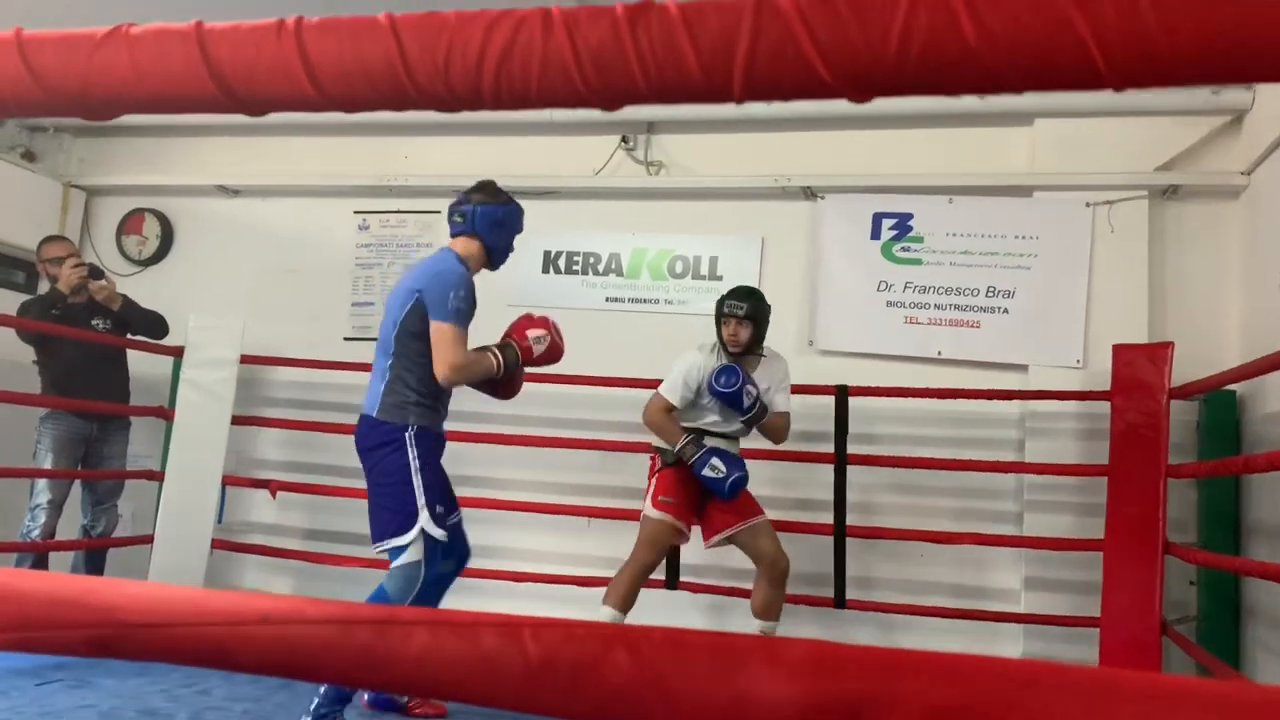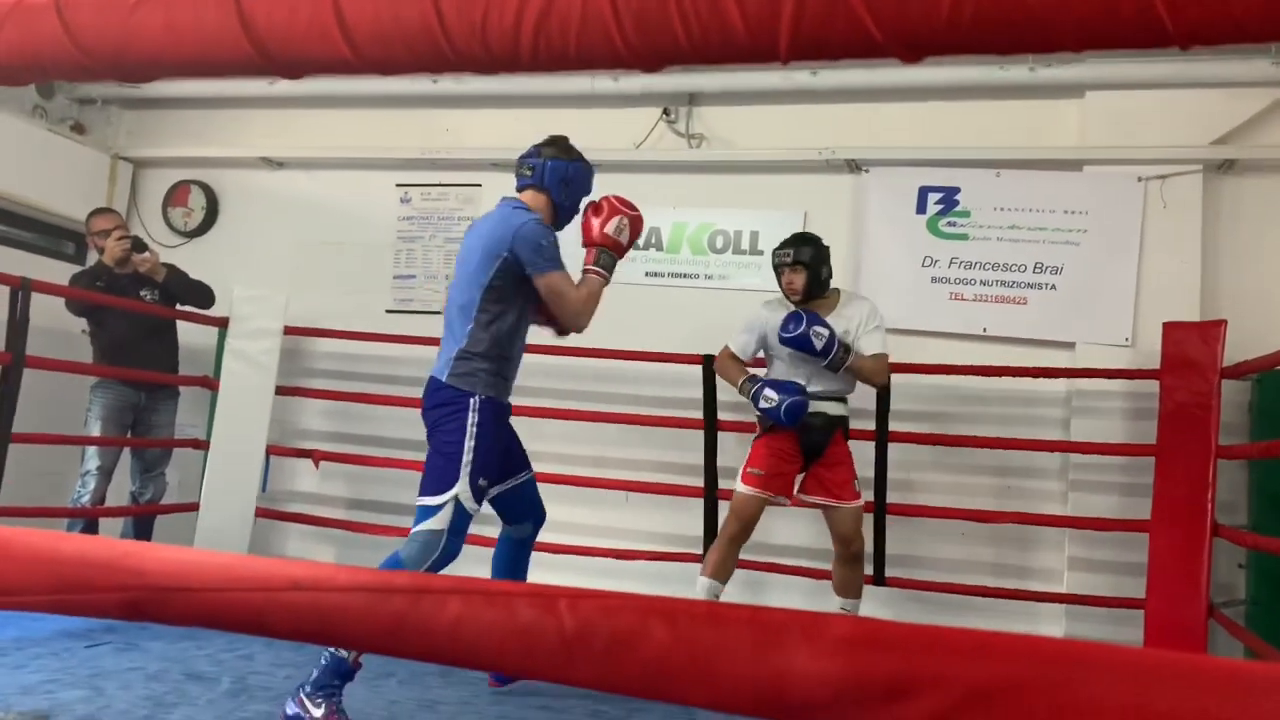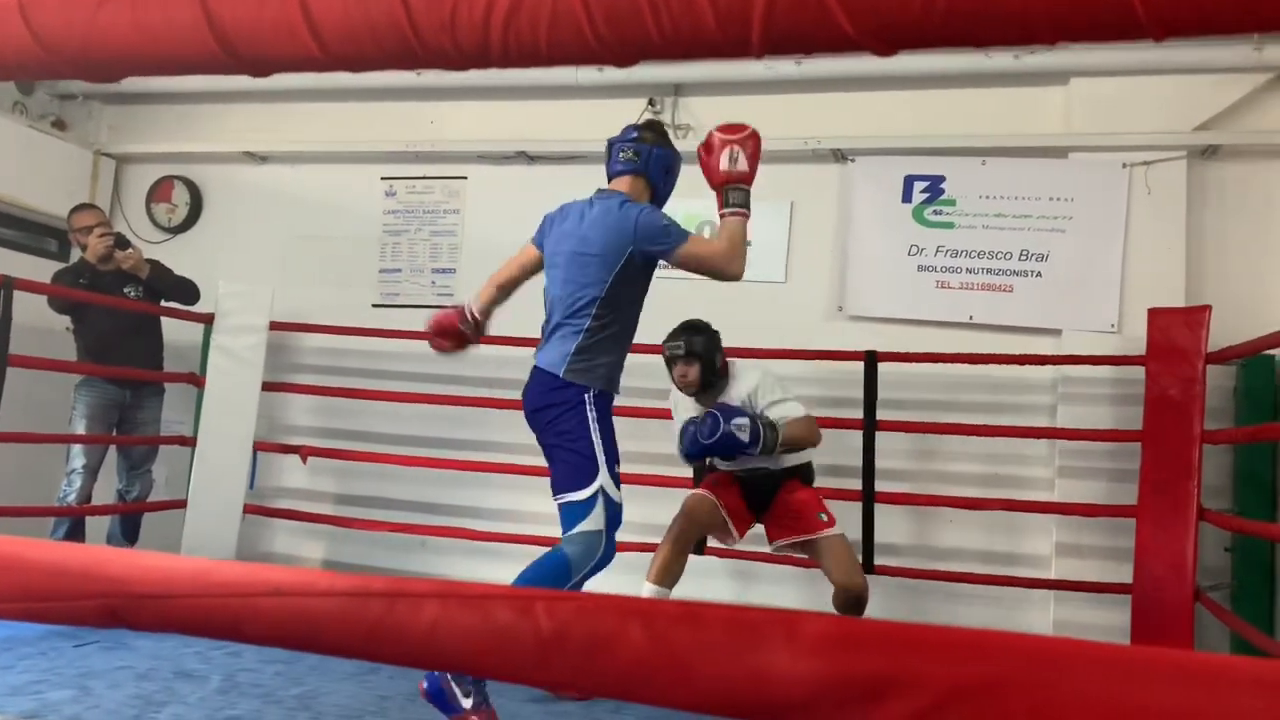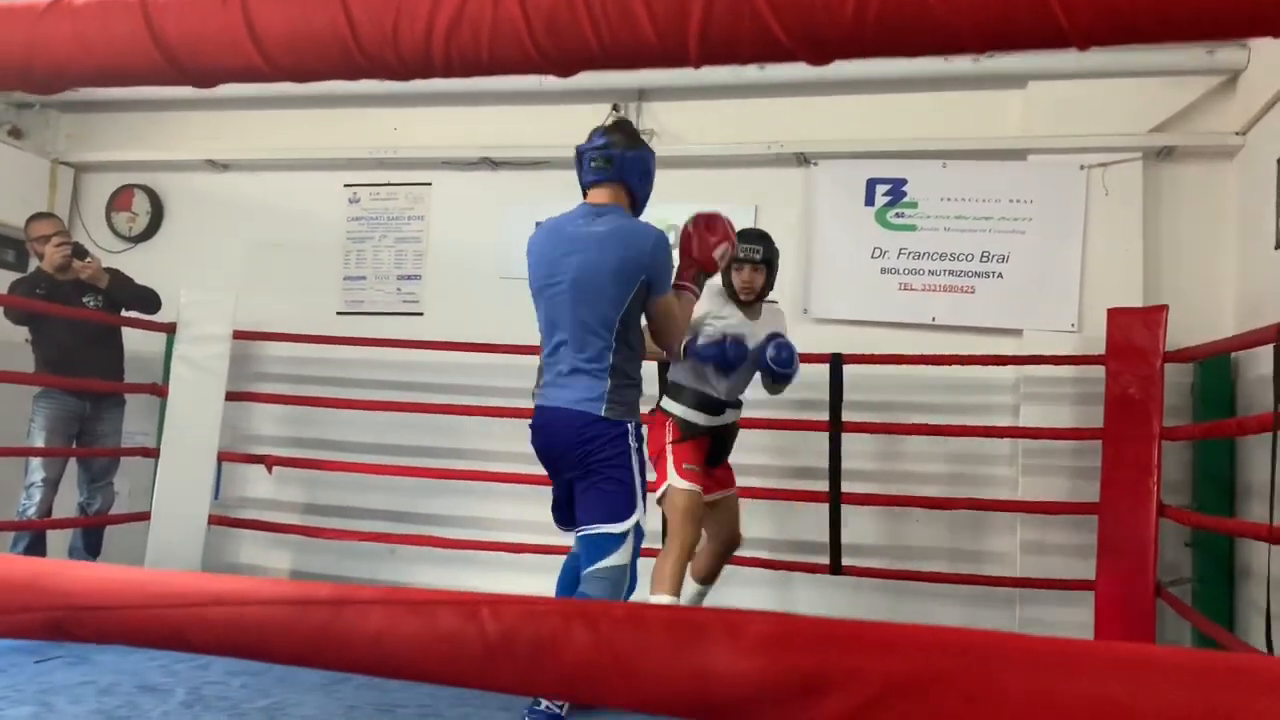
dt=1s
person 1, frame 1
left shoulder: (434, 270)
right shoulder: (452, 277)
right elbow: (450, 370)
left wrist: (487, 363)
right wrist: (509, 356)
left hip: (404, 433)
right hip: (398, 434)
left knee: (451, 554)
right knee: (414, 574)
person 1, frame 2
left shoulder: (492, 223)
right shoulder: (527, 229)
right elbow: (571, 318)
left wrist: (556, 281)
right wrist: (605, 256)
left hip: (468, 395)
right hip: (467, 401)
left knee: (525, 518)
right knee: (432, 544)
person 1, frame 3
left shoulder: (566, 216)
right shoulder: (642, 221)
left elbow: (505, 276)
right elbow: (728, 265)
left wrist: (473, 316)
right wrist: (735, 194)
left hip: (548, 388)
right hip: (577, 396)
left knee: (589, 529)
right knee: (589, 543)
right ankle: (465, 666)
person 1, frame 4
left shoulder: (543, 239)
right shoulder: (645, 241)
right elbow: (670, 336)
right wrist: (696, 277)
left hip: (549, 419)
right hip: (603, 424)
left knee: (589, 545)
right knee: (611, 573)
person 2, frame 1
left shoulder: (775, 366)
right shoulder: (699, 359)
left elbow: (780, 433)
right elbow: (653, 413)
left wrist: (751, 406)
right wrist: (696, 454)
left hip: (723, 469)
right hip: (678, 461)
left knee: (775, 563)
right knee: (647, 555)
person 2, frame 2
left shoulder: (861, 310)
right shoulder: (771, 313)
left elbow: (878, 374)
right elbow: (725, 362)
left wrist: (834, 349)
right wrist: (756, 386)
left hip: (830, 430)
right hip: (780, 427)
left knee: (850, 542)
right knee: (737, 523)
person 2, frame 3
left shoulder: (752, 382)
right shoulder: (682, 398)
left elbow: (811, 435)
right elbow: (686, 443)
left wrist: (759, 433)
right wrist: (695, 445)
left hip: (787, 480)
right hip: (733, 479)
left knee: (853, 585)
right knee: (685, 524)
person 2, frame 4
left shoulder: (771, 318)
right shoulder: (705, 304)
left elbow: (774, 386)
left wrist: (779, 369)
right wrist: (694, 349)
left hip: (716, 434)
right hip: (678, 426)
left knee: (727, 538)
right knee: (684, 532)
left ankle: (689, 611)
person 3, frame 1
left shoulder: (112, 303)
right shoulder: (37, 308)
left elbow: (159, 328)
right elbow: (27, 333)
left wrist: (118, 303)
right wrist: (61, 291)
left hip: (111, 423)
right hip: (62, 420)
left knee: (102, 519)
right knee: (43, 512)
person 3, frame 2
left shoulder: (162, 272)
right shoulder: (88, 280)
left elbow: (206, 298)
right elbow: (75, 306)
left wrist: (160, 275)
right wrist: (106, 263)
left hip: (160, 393)
right hip: (112, 389)
left knee: (150, 485)
right knee: (93, 478)
person 3, frame 3
left shoulder: (146, 268)
right shoulder: (71, 277)
left elbow: (190, 294)
right elbow: (58, 303)
left wrist: (144, 272)
right wrist: (89, 260)
left hip: (146, 390)
right hip: (97, 387)
left knee: (137, 482)
right knee: (80, 474)
left ankle: (120, 553)
person 3, frame 4
left shoulder: (106, 277)
right shoulder: (29, 287)
left elbow: (151, 303)
left wrist: (104, 282)
right wrist: (46, 270)
left hip: (106, 402)
right hip: (56, 399)
left knee: (98, 494)
right knee: (39, 488)
left ankle: (83, 566)
